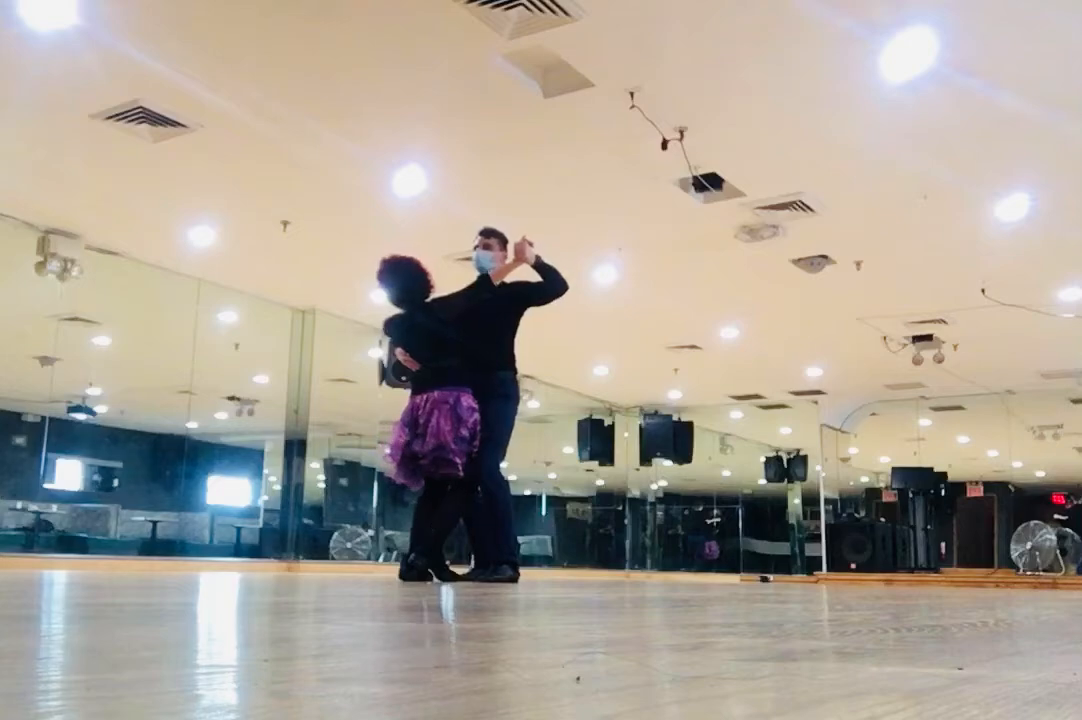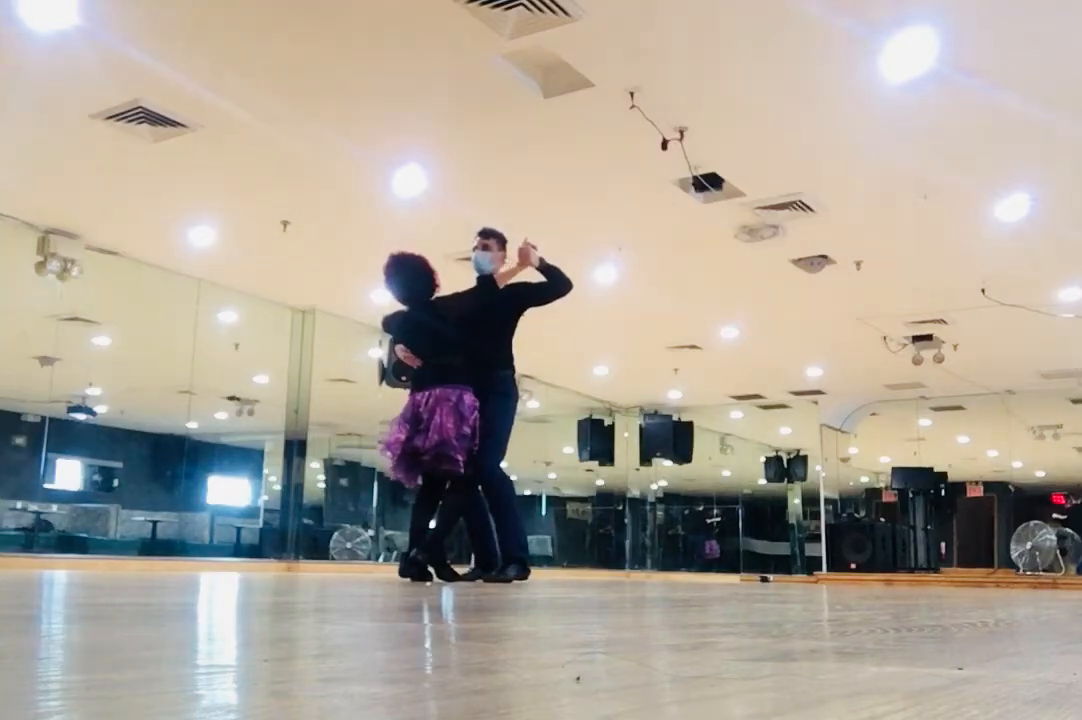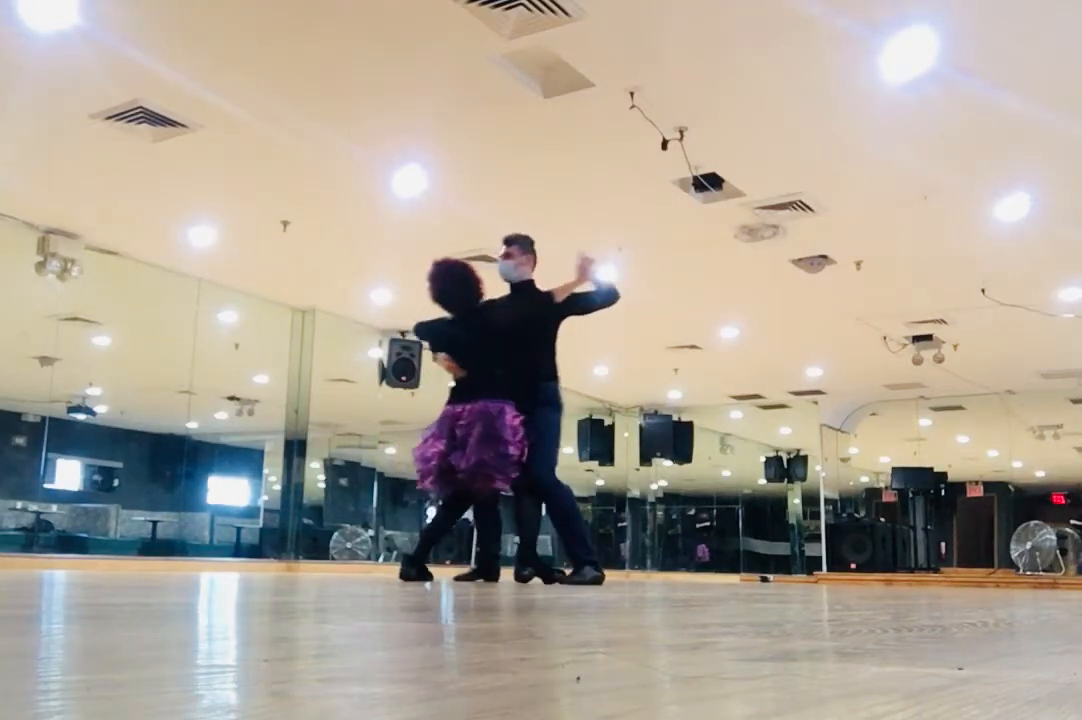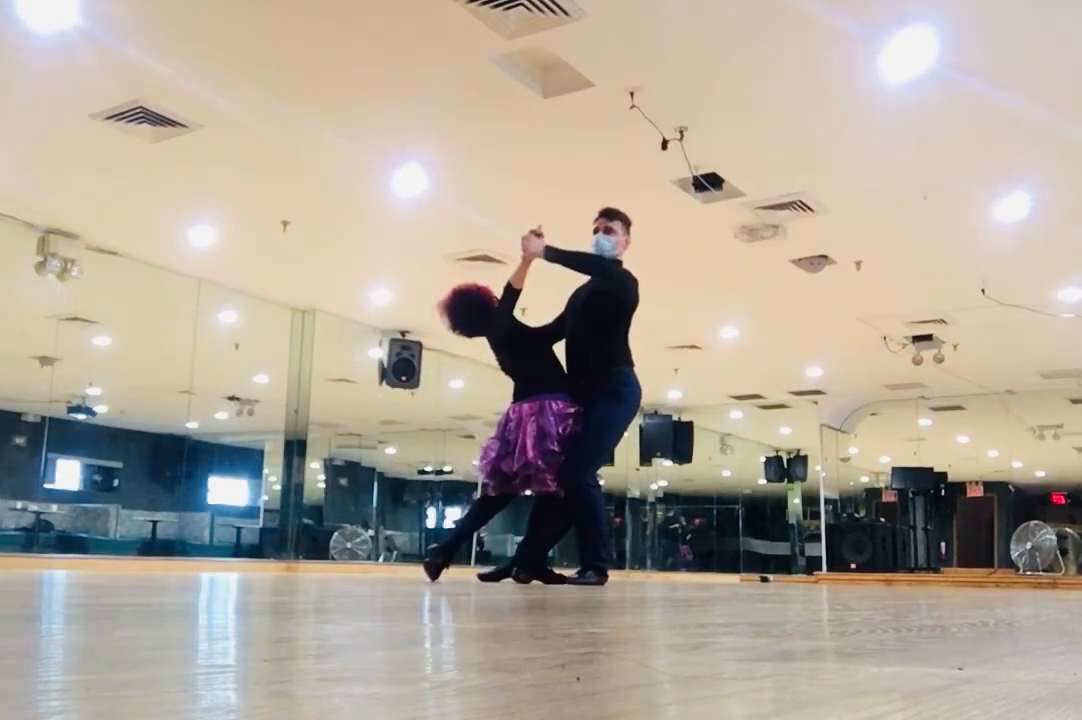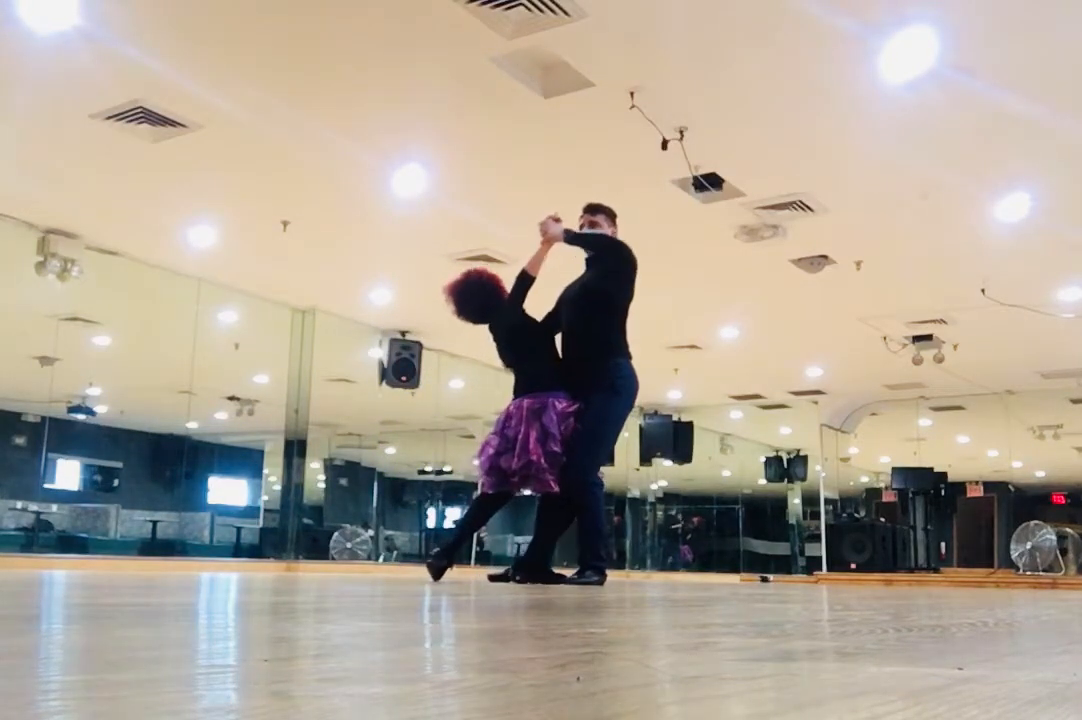
dt=1s
person 1, frame 1
left shoulder: (513, 293)
right shoulder: (458, 300)
left elbow: (558, 287)
left wrist: (533, 260)
right wrist: (406, 350)
left hip: (498, 389)
left knee: (486, 468)
right knee: (463, 473)
left ankle: (507, 560)
right ankle: (485, 559)
person 1, frame 2
left shoulder: (512, 293)
right shoulder: (456, 301)
left elbow: (562, 286)
left wrist: (536, 263)
right wrist: (404, 346)
left hip: (496, 387)
left knee: (487, 466)
left ankle: (515, 558)
right ankle: (486, 561)
person 1, frame 3
left shoulder: (550, 302)
right shoulder: (493, 309)
left elbow: (609, 297)
left wrist: (592, 277)
left hip: (540, 400)
left knee: (539, 476)
right knee: (516, 479)
left ankle: (587, 563)
person 1, frame 4
left shoulder: (622, 282)
right shoulder: (582, 292)
left elbow: (600, 267)
right elbow: (554, 331)
left wrist: (545, 251)
left hip: (614, 389)
right hip: (584, 394)
left knee: (578, 473)
right knee: (561, 474)
left ankle: (595, 566)
right ankle: (528, 559)
person 1, frame 5
left shoulder: (617, 273)
right shoulder: (574, 289)
left elbow: (621, 252)
right elbow: (547, 326)
left wrist: (565, 236)
left hip: (612, 382)
right hip: (578, 387)
left knee: (581, 470)
right knee: (559, 471)
left ankle: (593, 565)
right ankle: (534, 562)
person 2, frame 1
left shoulder: (395, 325)
right shoulder: (437, 311)
right elbow: (479, 290)
right wrist: (516, 262)
left hip: (421, 404)
right hip: (452, 401)
left knee: (434, 485)
right knee: (463, 480)
left ankle: (414, 558)
right ankle: (429, 553)
person 2, frame 2
left shoulder: (397, 321)
right shoulder: (442, 310)
left hip: (421, 400)
right hip: (453, 398)
left knee: (431, 483)
right knee: (462, 477)
left ankle: (414, 555)
right ankle: (431, 548)
person 2, frame 3
left shoulder: (442, 329)
right shoulder: (491, 318)
left elbow: (421, 330)
right elbow: (539, 304)
right wrist: (577, 280)
left hip: (459, 413)
right hip: (494, 410)
left knee: (460, 492)
right knee: (483, 490)
left ankle: (418, 559)
person 2, frame 4
left shoulder: (504, 334)
right shoulder: (501, 326)
left elbow: (549, 333)
right elbow: (509, 298)
right wrist: (528, 258)
left hip: (529, 411)
right hip: (547, 409)
left knee: (500, 491)
right knee: (551, 488)
left ankle: (445, 551)
right ankle: (529, 562)
person 2, frame 5
left shoulder: (504, 326)
right shoulder: (508, 318)
right elbow: (521, 285)
right wrist: (547, 243)
left hip: (529, 407)
right hip: (549, 406)
left knee: (499, 488)
right knee: (562, 486)
left ankle: (447, 552)
